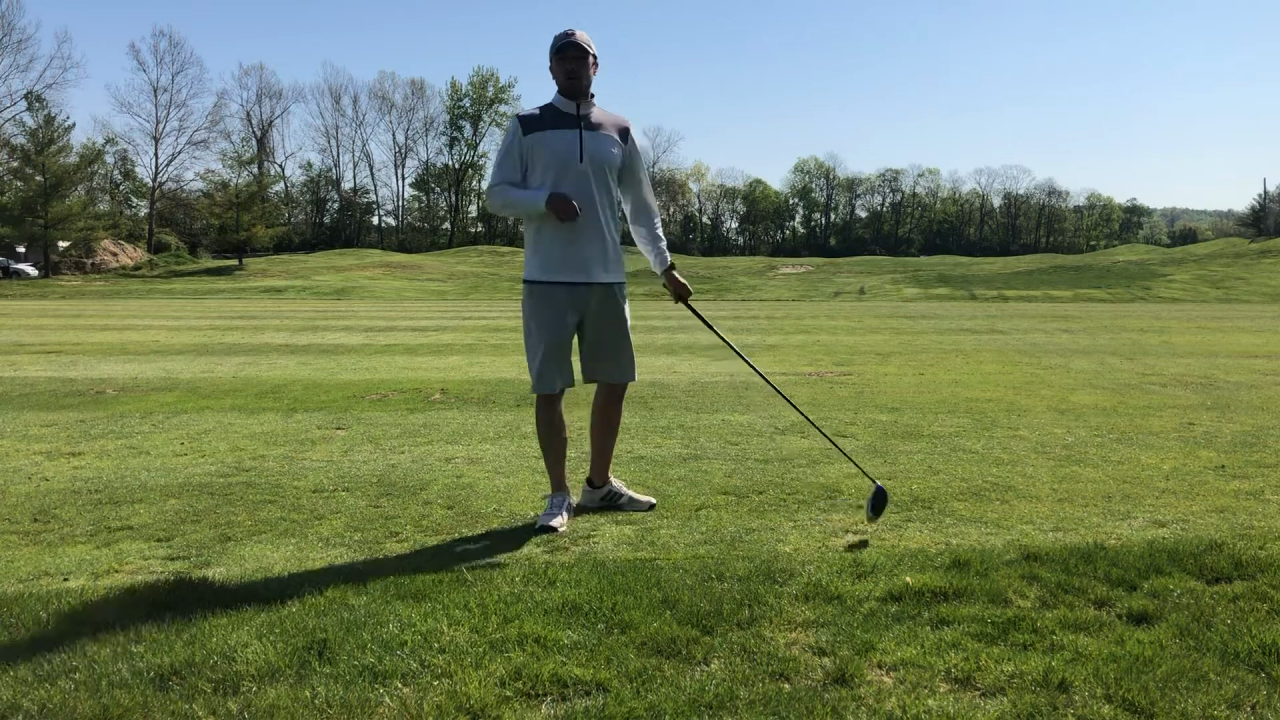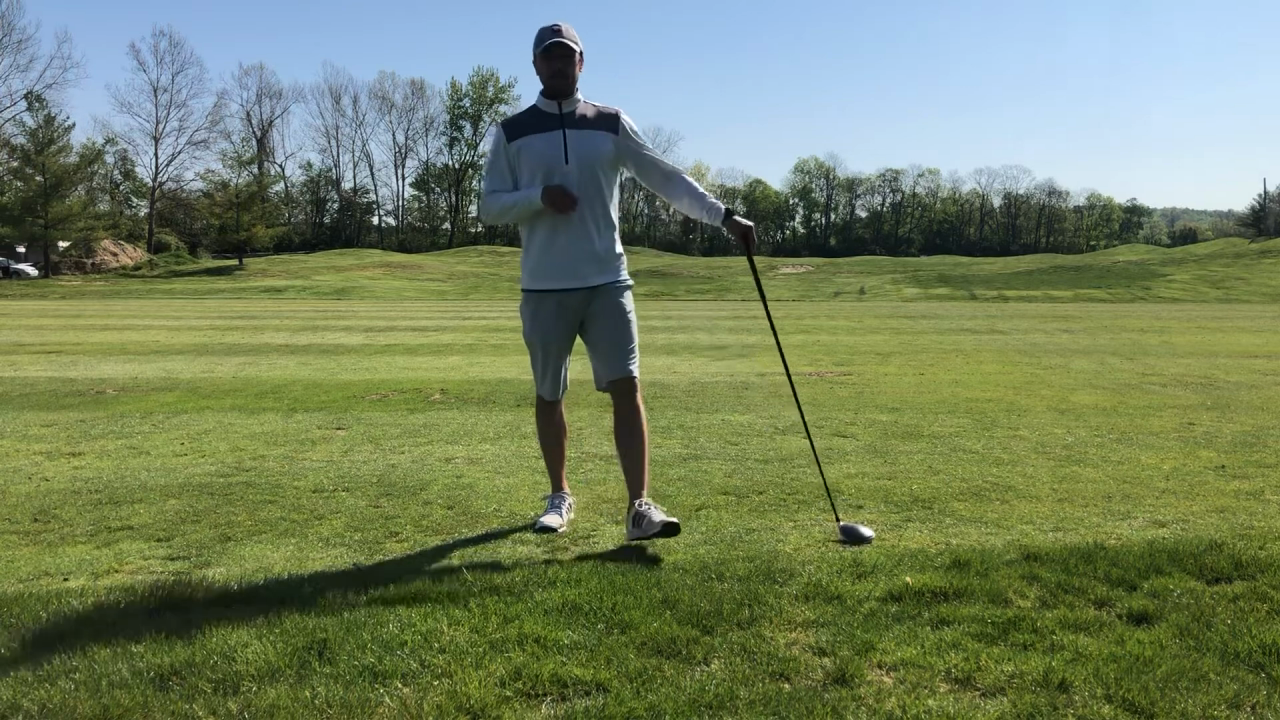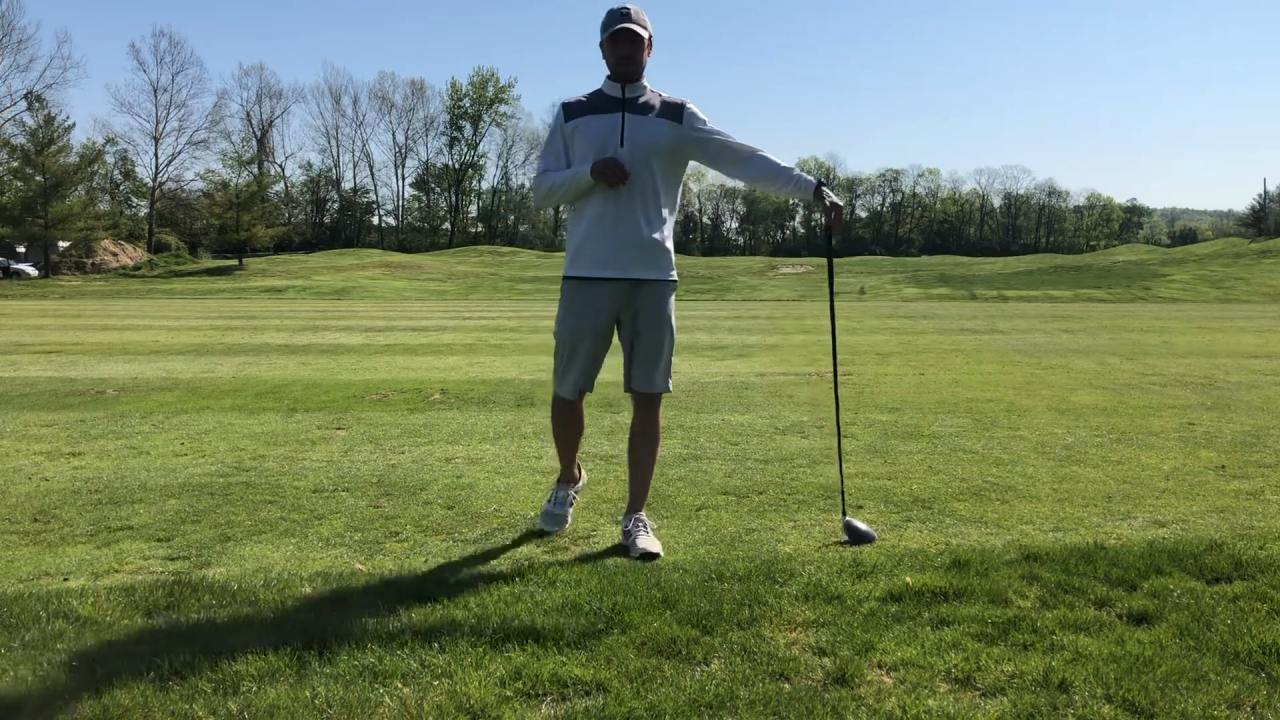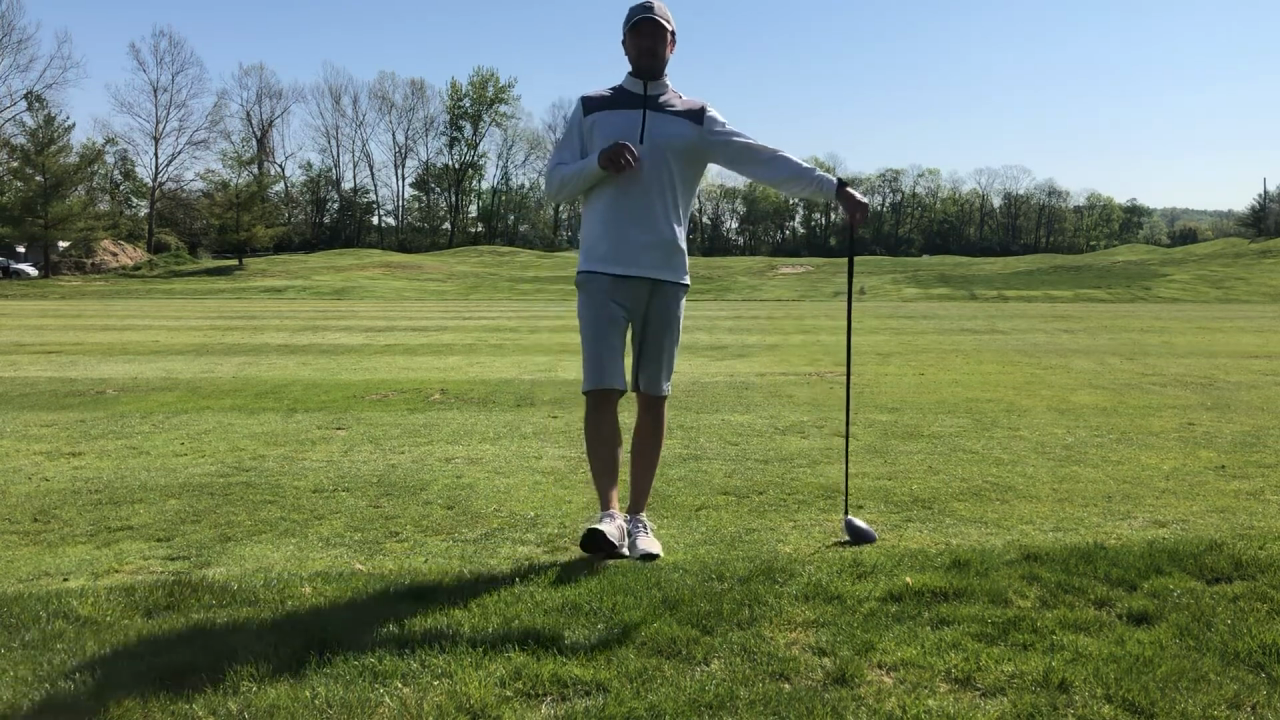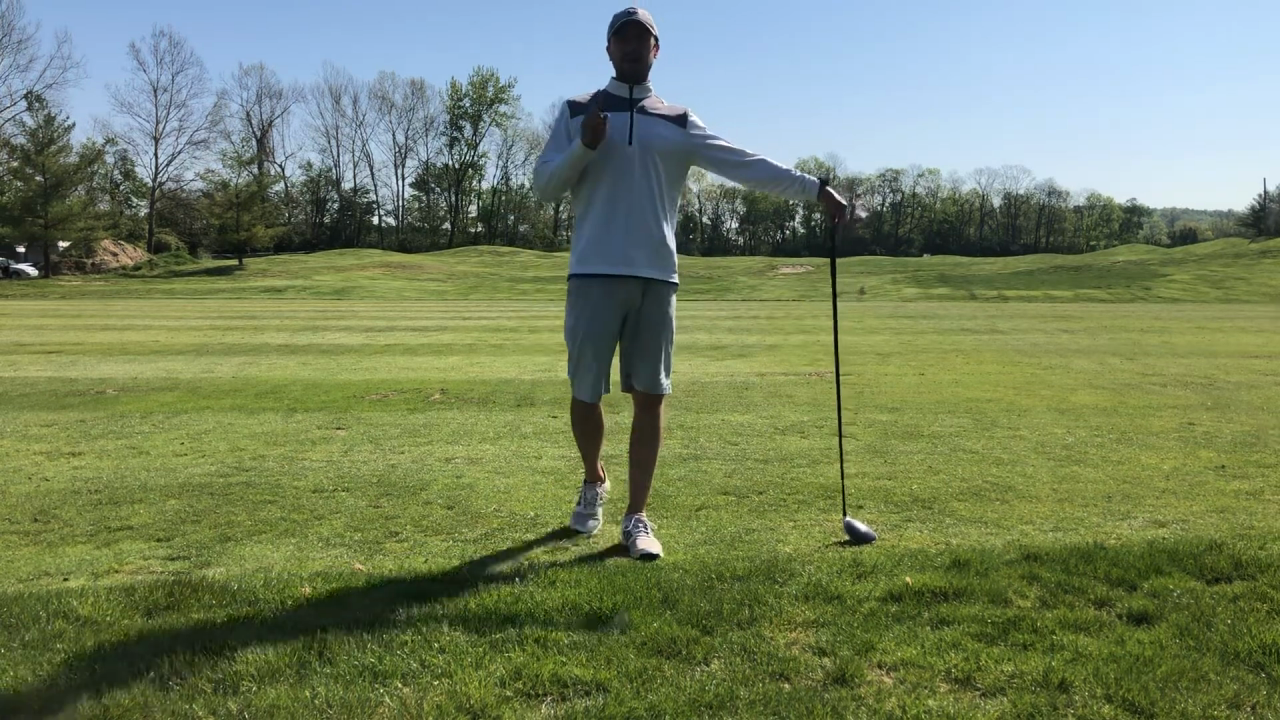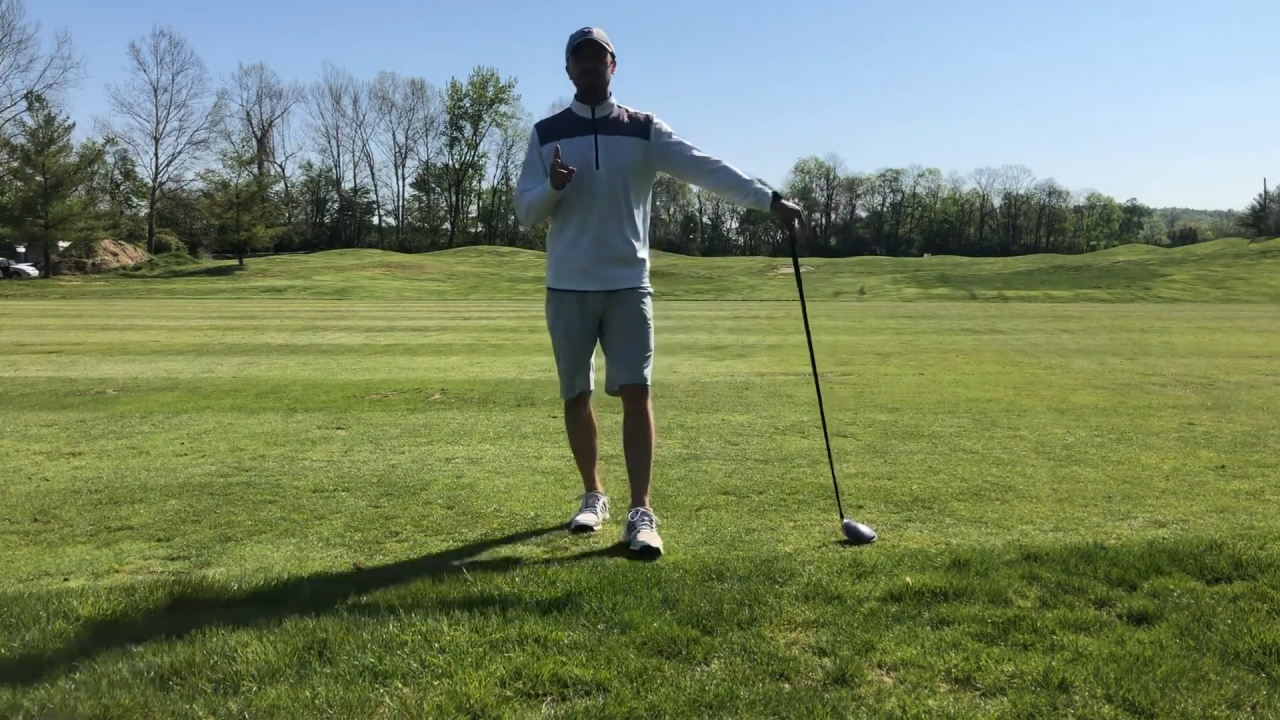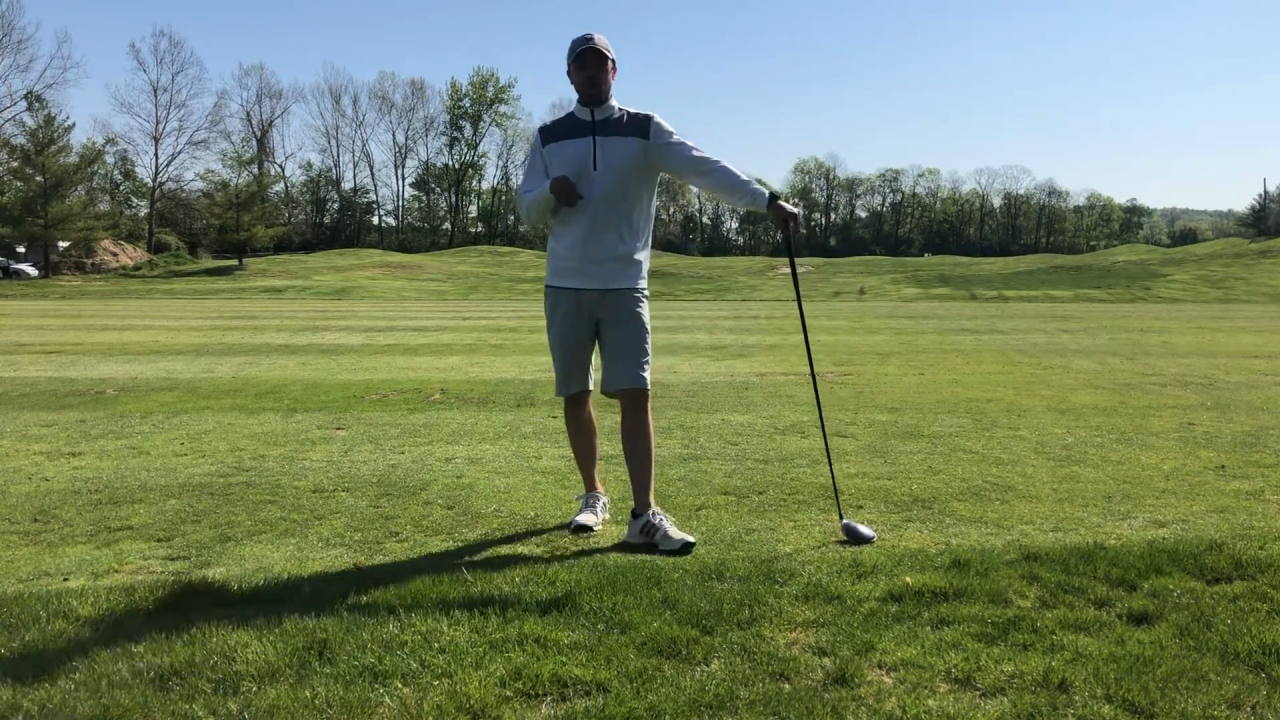
dt=0.7s
person 1, frame 1
left shoulder: (618, 132)
right shoulder: (525, 127)
left elbow: (641, 205)
right elbow: (497, 195)
left wrist: (666, 265)
right wrist: (545, 200)
left hip: (607, 280)
right hip: (547, 281)
left knee: (615, 383)
right knee: (549, 390)
left ankle: (600, 482)
right ankle: (560, 494)
person 1, frame 2
left shoulder: (611, 124)
right shoulder: (512, 131)
left elbow: (667, 178)
right elbow: (490, 206)
left wrist: (723, 215)
right wrist: (539, 196)
left hip: (607, 280)
right hip: (544, 287)
left knee: (625, 387)
right knee: (549, 396)
left ankle: (640, 507)
right ankle: (560, 495)
person 1, frame 3
left shoulder: (676, 115)
right shoulder: (572, 113)
left elbow: (745, 160)
right elbow: (542, 190)
left wrist: (811, 188)
right wrist: (589, 172)
left hip: (652, 276)
right hip: (586, 275)
left knee: (647, 397)
right knee: (567, 392)
left ankle: (636, 517)
right ankle: (569, 479)
person 1, frame 4
left shoulder: (696, 118)
right shoulder: (591, 108)
left elbow: (766, 161)
right elbow: (555, 185)
left wrist: (835, 188)
right wrist: (598, 162)
left hip: (666, 275)
right hip: (603, 272)
left knee: (653, 398)
right knee: (602, 391)
left ankle: (638, 517)
right ankle: (610, 515)
person 1, frame 5
left shoulder: (678, 122)
right shoulder: (577, 112)
left elbow: (745, 164)
right elbow: (543, 187)
left wrist: (814, 187)
right wrist: (584, 147)
left hip: (656, 276)
right hip: (594, 274)
left knee: (650, 396)
right knee: (585, 393)
left ankle: (637, 517)
right ankle: (594, 481)
person 1, frame 6
left shoulder: (644, 128)
right shoulder: (546, 133)
left elbow: (707, 168)
right elbow: (524, 210)
left wrist: (770, 198)
right wrist: (552, 186)
left hip: (628, 283)
right hip: (568, 286)
left knee: (636, 392)
right knee: (576, 395)
left ankle: (640, 514)
right ankle: (593, 495)
person 1, frame 7
left shoulder: (645, 130)
right shoulder: (548, 136)
left elbow: (705, 168)
right elbow: (527, 209)
left wrist: (767, 199)
right wrist: (550, 191)
left hip: (625, 285)
right hip: (566, 285)
left knee: (634, 394)
right knee: (576, 393)
left ankle: (645, 515)
right ankle: (594, 496)
